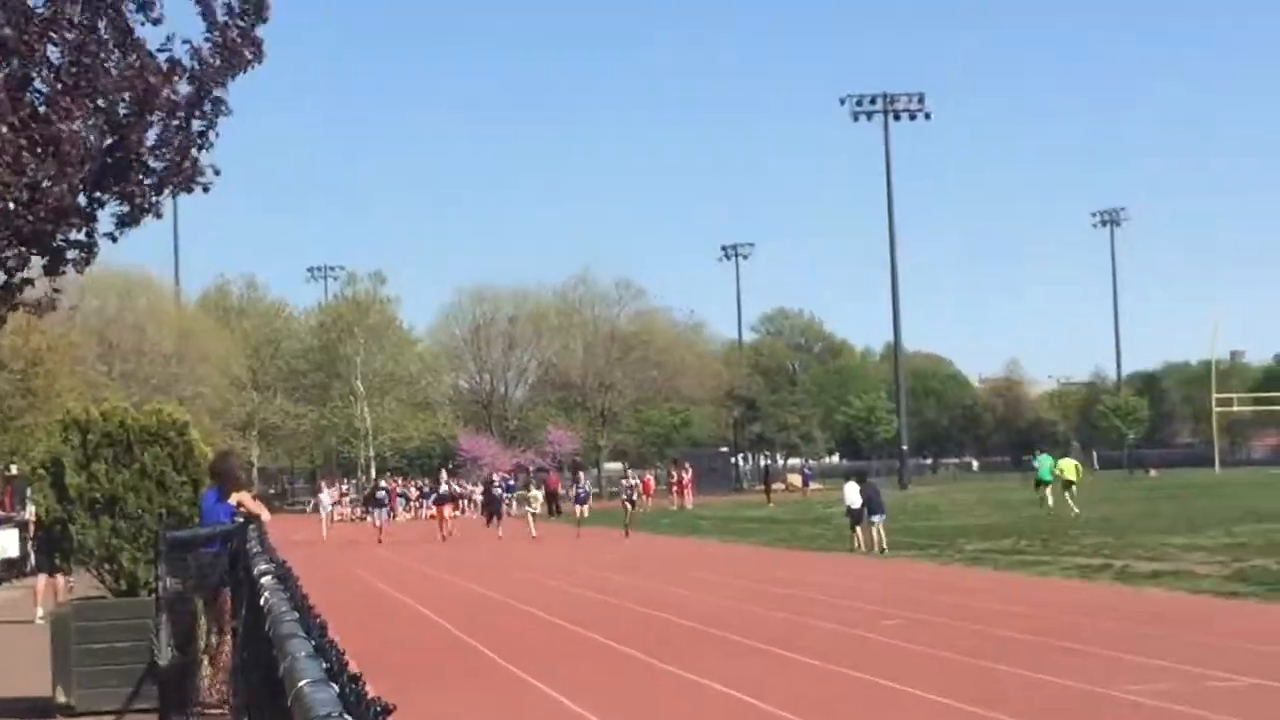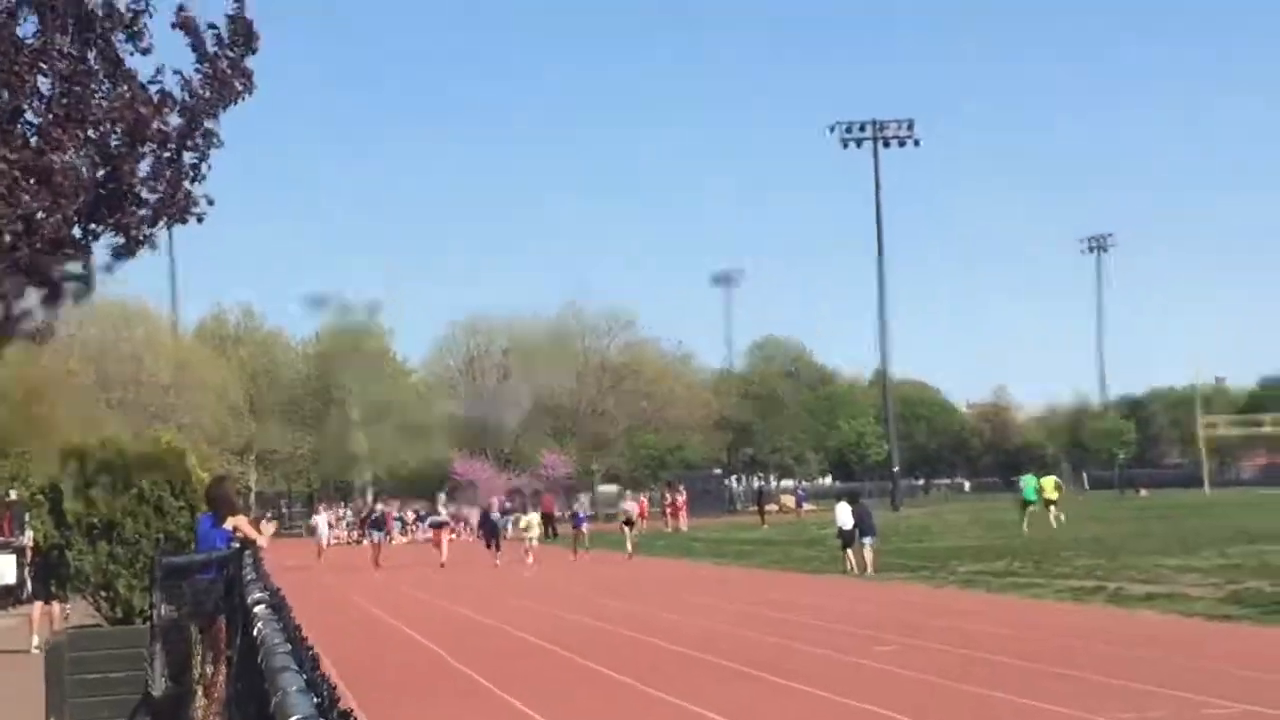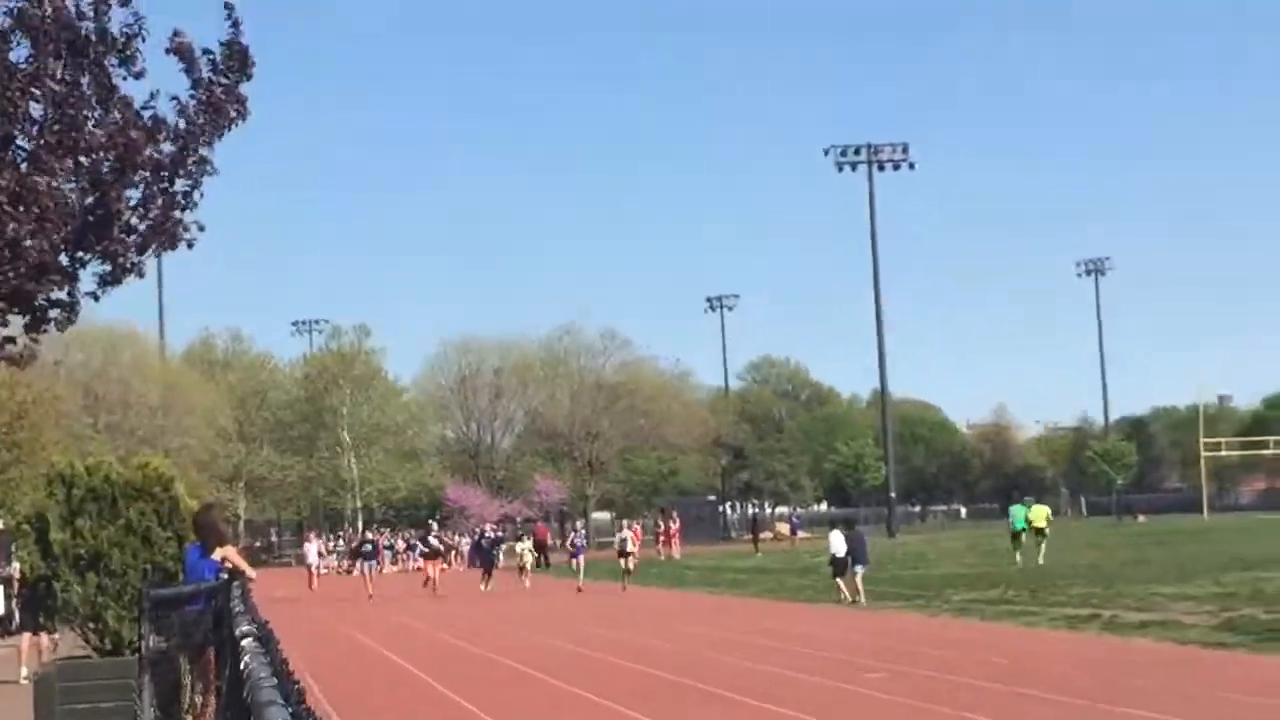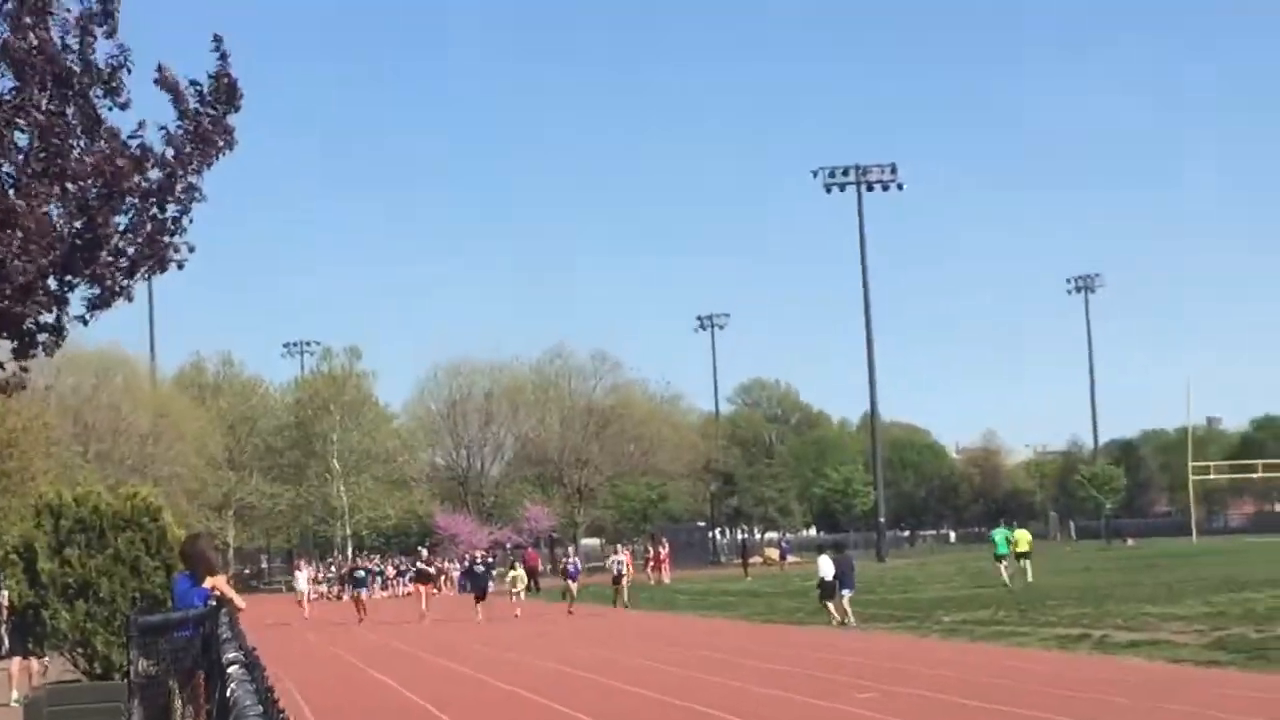
dt=0.1s
person 1, frame 1
left shoulder: (206, 495)
right shoulder: (238, 495)
right elbow: (264, 517)
right wrist: (261, 509)
left hip: (204, 560)
left knee: (212, 626)
right knee: (228, 630)
left ankle: (214, 688)
right ankle: (214, 694)
person 1, frame 2
left shoulder: (201, 520)
right shoulder: (234, 520)
right elbow: (261, 543)
right wrist: (263, 532)
left knee: (209, 652)
right knee: (223, 656)
person 1, frame 3
left shoulder: (189, 550)
right shoulder: (224, 550)
right elbow: (251, 575)
right wrist: (236, 564)
left knee: (197, 682)
right knee: (212, 687)
person 1, frame 4
left shoulder: (177, 579)
right shoulder: (213, 579)
right elbow: (241, 605)
right wrist: (221, 595)
left knee: (187, 705)
right knee: (203, 708)
